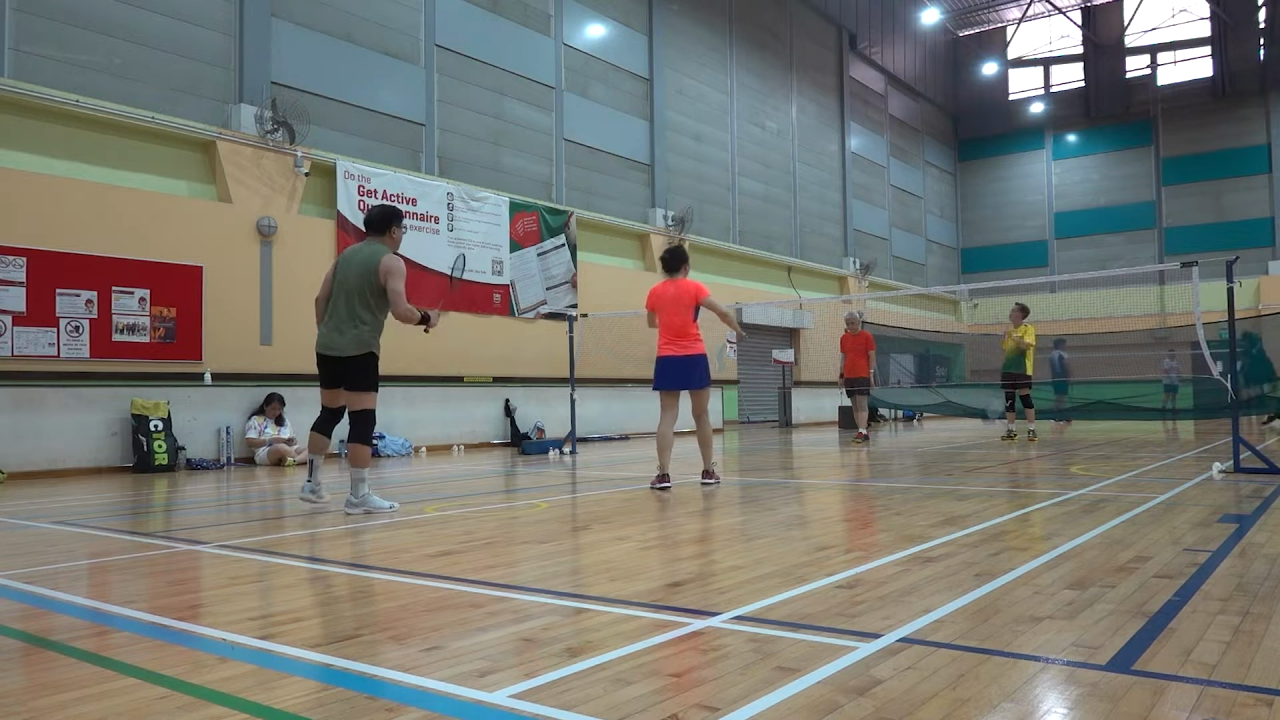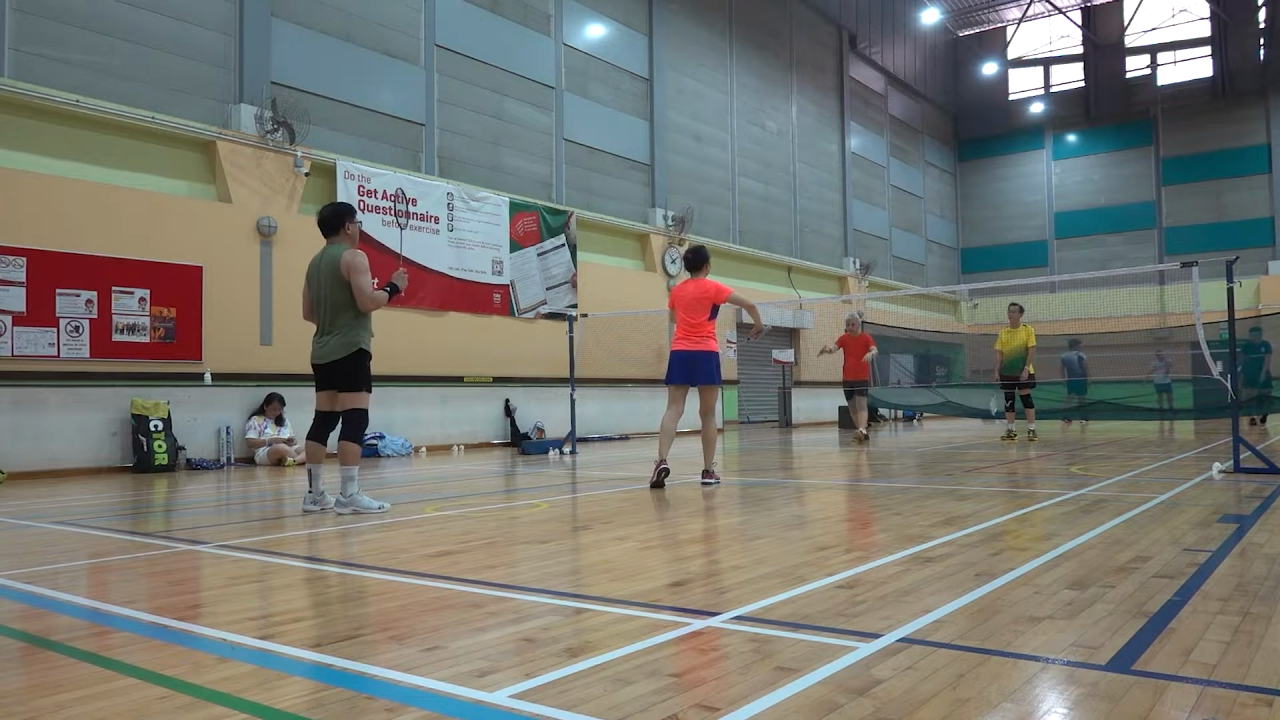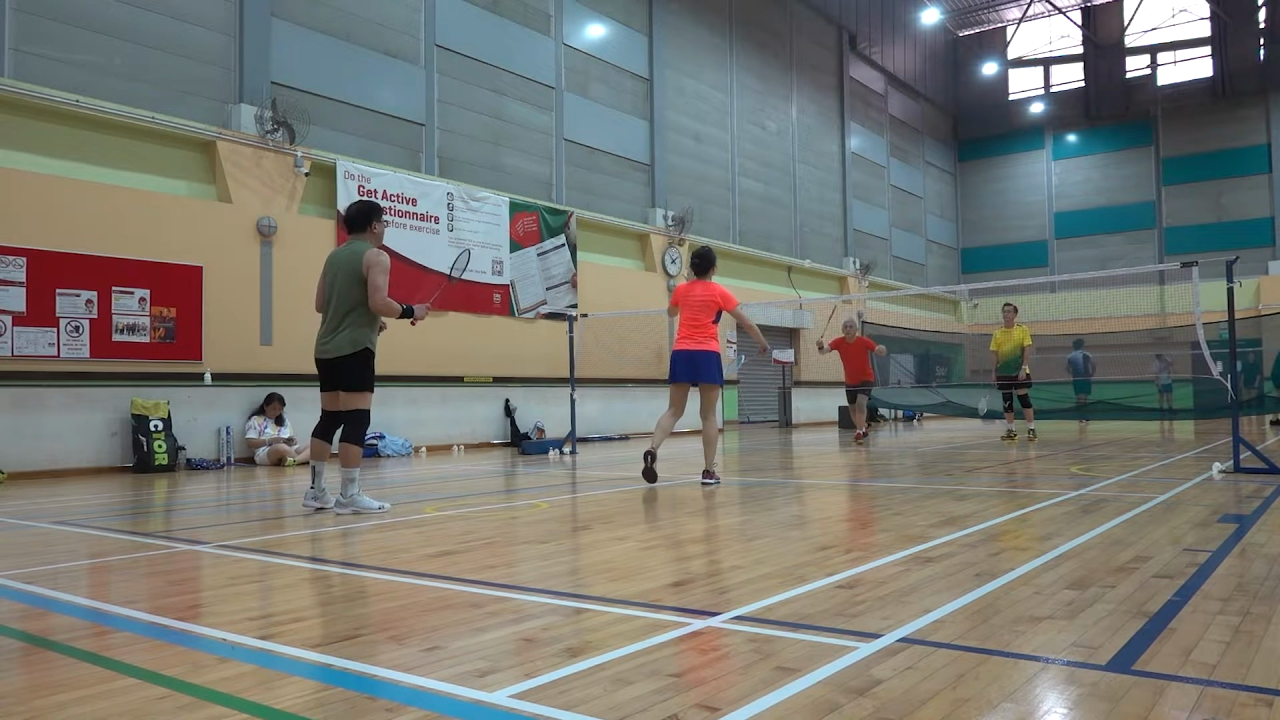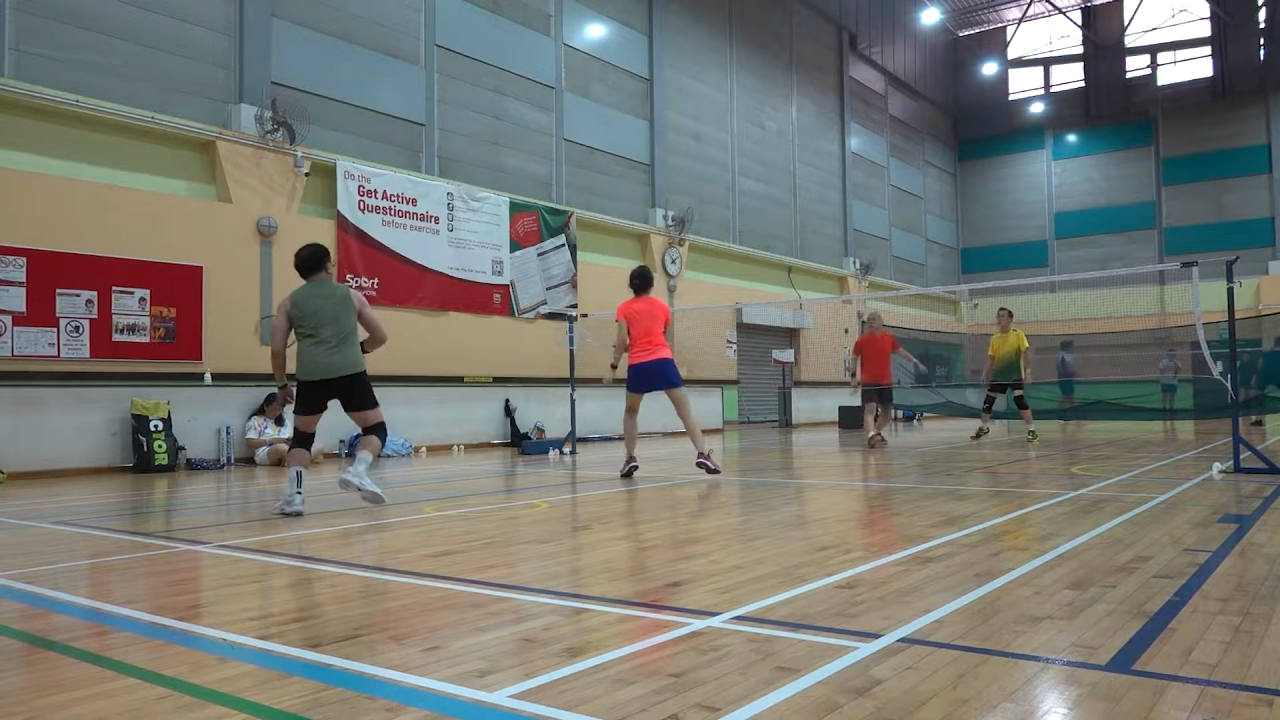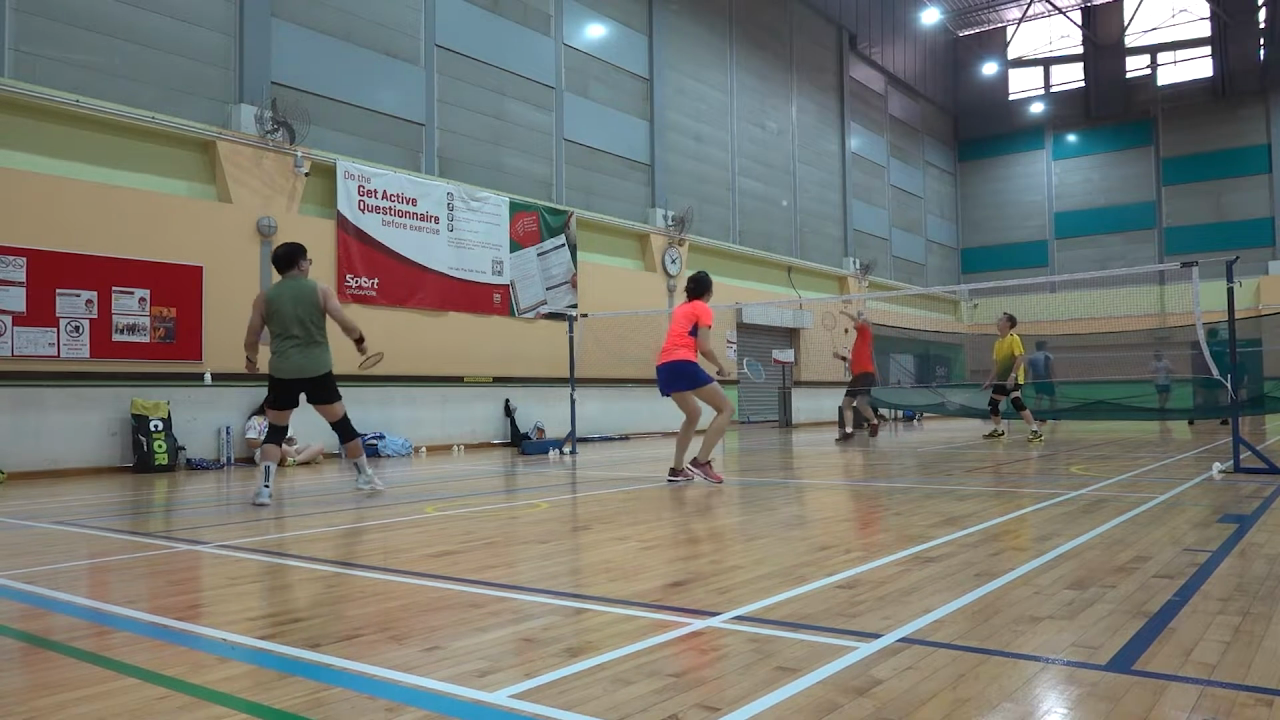
dt=1s
person 1, frame 1
left shoulder: (346, 255)
right shoulder: (391, 262)
left elbow: (321, 299)
right elbow: (401, 311)
right wrist: (426, 318)
left hip: (327, 347)
right hip: (359, 351)
left knee: (329, 413)
right knee: (362, 421)
left ankle: (311, 484)
right ankle: (359, 496)
person 1, frame 2
left shoulder: (315, 262)
right shoulder: (353, 257)
left elbow: (308, 313)
right elbow: (367, 302)
right wrist: (394, 287)
left hip: (322, 352)
right hip: (350, 351)
left knee: (323, 420)
right knee: (355, 420)
left ankle: (314, 493)
right ankle: (349, 495)
person 1, frame 3
left shoulder: (333, 256)
right shoulder: (375, 256)
right elbow: (378, 302)
right wrist: (411, 312)
left hip: (326, 349)
right hip: (354, 349)
left knee: (329, 419)
right knee: (356, 421)
left ankle: (316, 490)
right ankle: (349, 495)
person 1, frame 4
left shoulder: (290, 302)
right shoulder: (351, 295)
left elbow: (277, 348)
right elbow: (380, 336)
left wrist: (282, 384)
right wrist: (359, 349)
left hip: (311, 376)
right hip: (350, 372)
left knee: (302, 436)
right knee: (376, 428)
left ankle: (294, 495)
right ankle: (358, 473)
person 1, frame 5
left shoulder: (265, 297)
right shoulder: (320, 290)
left elbow: (250, 340)
right elbow: (346, 324)
left wrist: (251, 360)
right wrist: (361, 341)
left hip: (281, 373)
right hip: (317, 371)
left knee: (275, 431)
right knee: (341, 425)
left ankle: (265, 488)
right ankle: (365, 477)
person 2, frame 1
left shoulder: (655, 292)
right shoulder: (694, 288)
right elbow: (722, 312)
right wrist: (738, 331)
left hip: (666, 359)
right hip: (693, 357)
left knee: (667, 417)
right knee: (701, 416)
left ankle: (663, 473)
right ankle: (708, 471)
person 2, frame 2
left shoulder: (677, 290)
right shoulder: (713, 288)
right elbow: (749, 305)
right wrist: (758, 325)
left hip: (679, 354)
right hip: (705, 354)
left knee: (673, 410)
right knee: (708, 414)
left ankle: (662, 461)
right ankle: (708, 471)
person 2, frame 3
left shoulder: (681, 290)
right shoulder: (720, 293)
left elbow: (671, 313)
right elbow: (746, 324)
right wrist: (763, 342)
left hip: (681, 354)
right hip: (707, 355)
left knee: (673, 410)
right knee: (708, 415)
left ankle: (652, 450)
right ankle: (709, 471)
person 2, frame 4
left shoulder: (624, 308)
right shoulder: (662, 306)
left elbow: (623, 340)
left wrist: (614, 366)
left hip: (638, 366)
right hip: (663, 362)
left knee: (630, 411)
right knee: (685, 411)
left ankle: (630, 458)
right ankle: (703, 454)
person 2, frame 5
left shoulder: (680, 309)
right shoulder: (703, 309)
right elbow: (703, 346)
right wrist: (721, 366)
left hip: (664, 366)
right hip: (682, 364)
left knee: (693, 415)
right knee: (726, 409)
left ankle: (677, 468)
right ankle: (700, 460)
